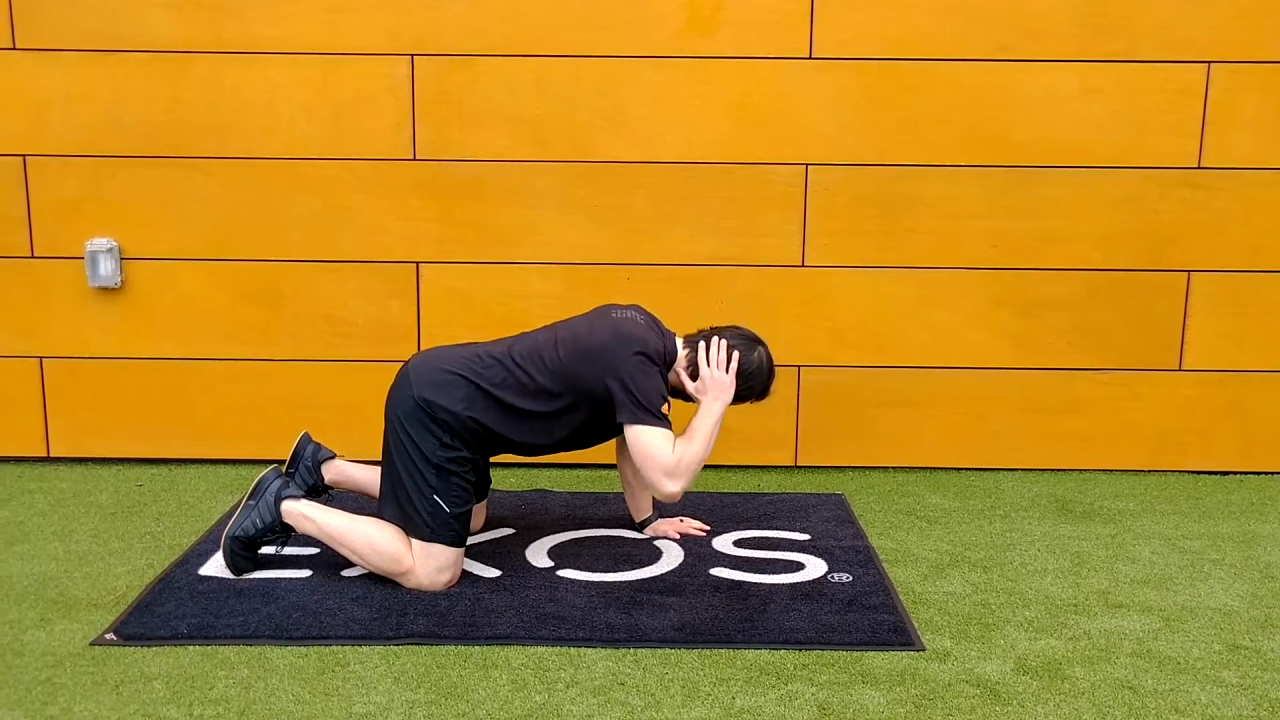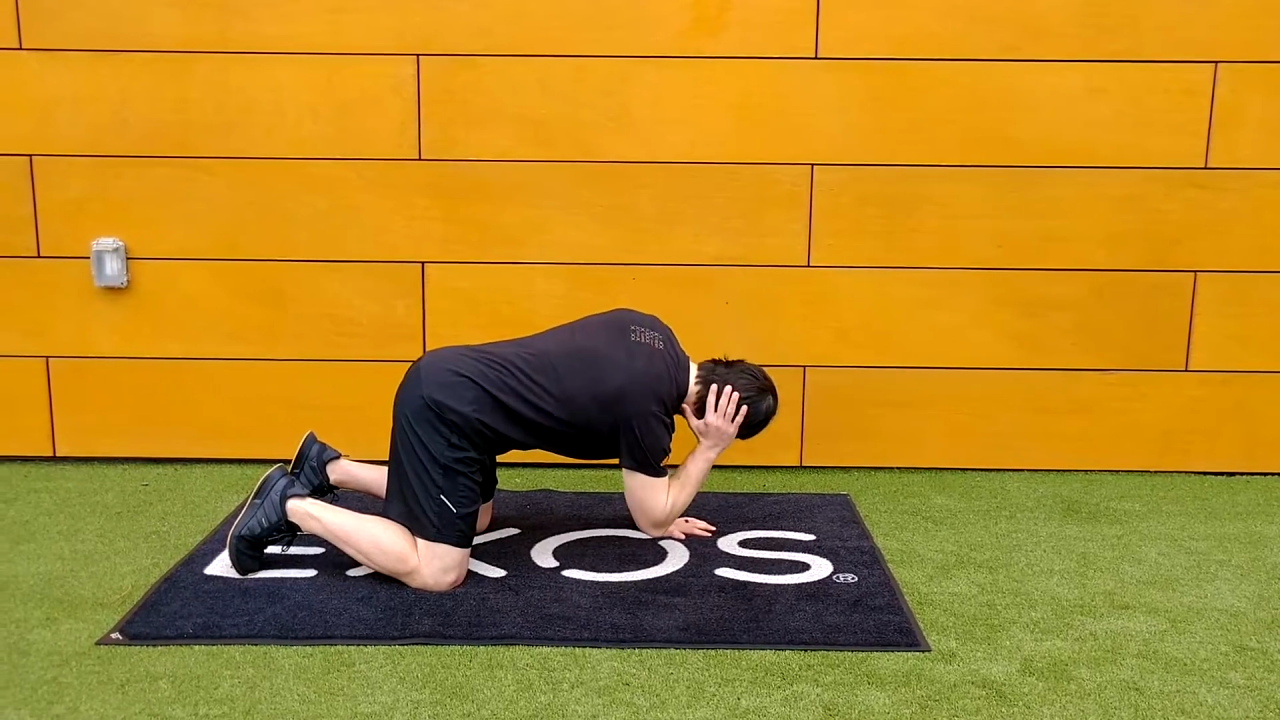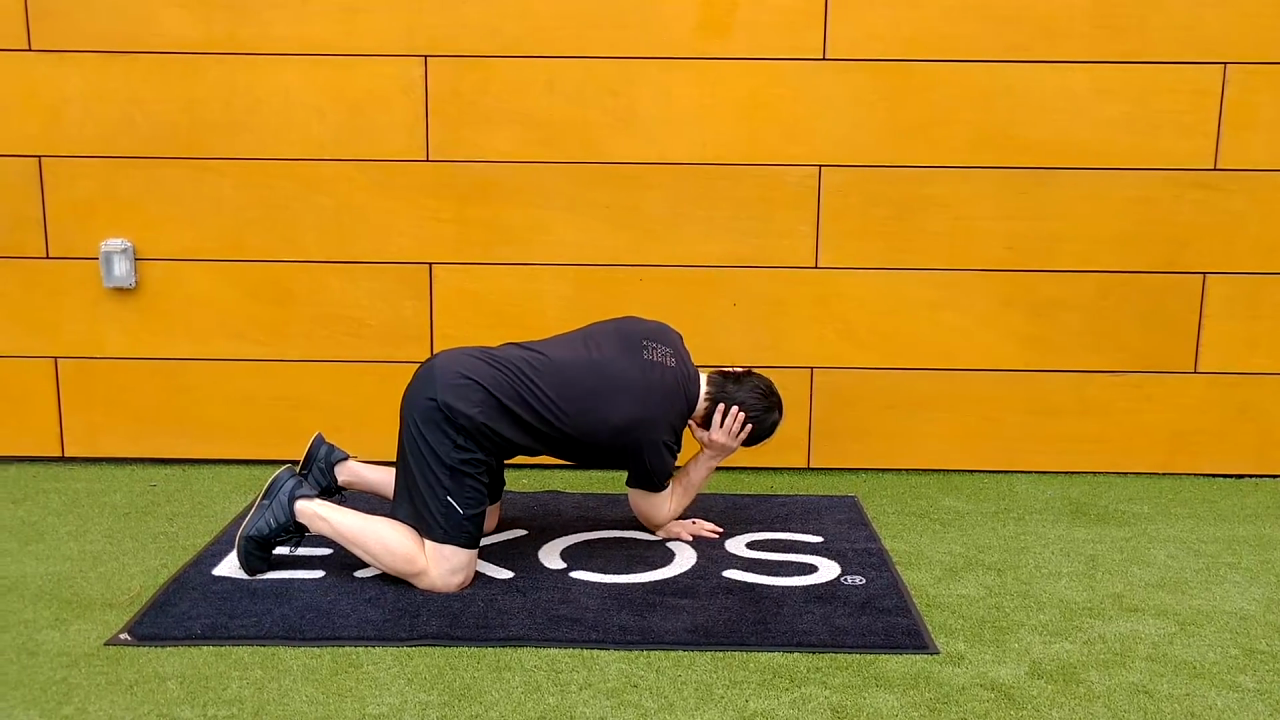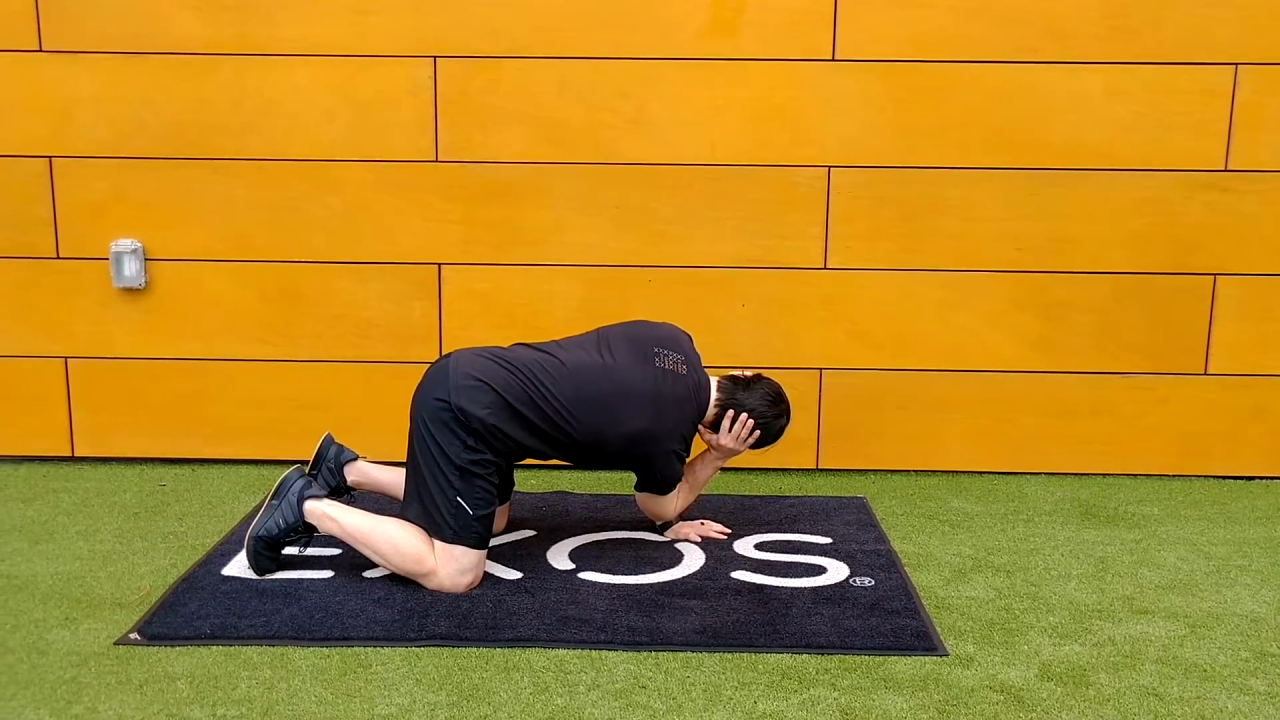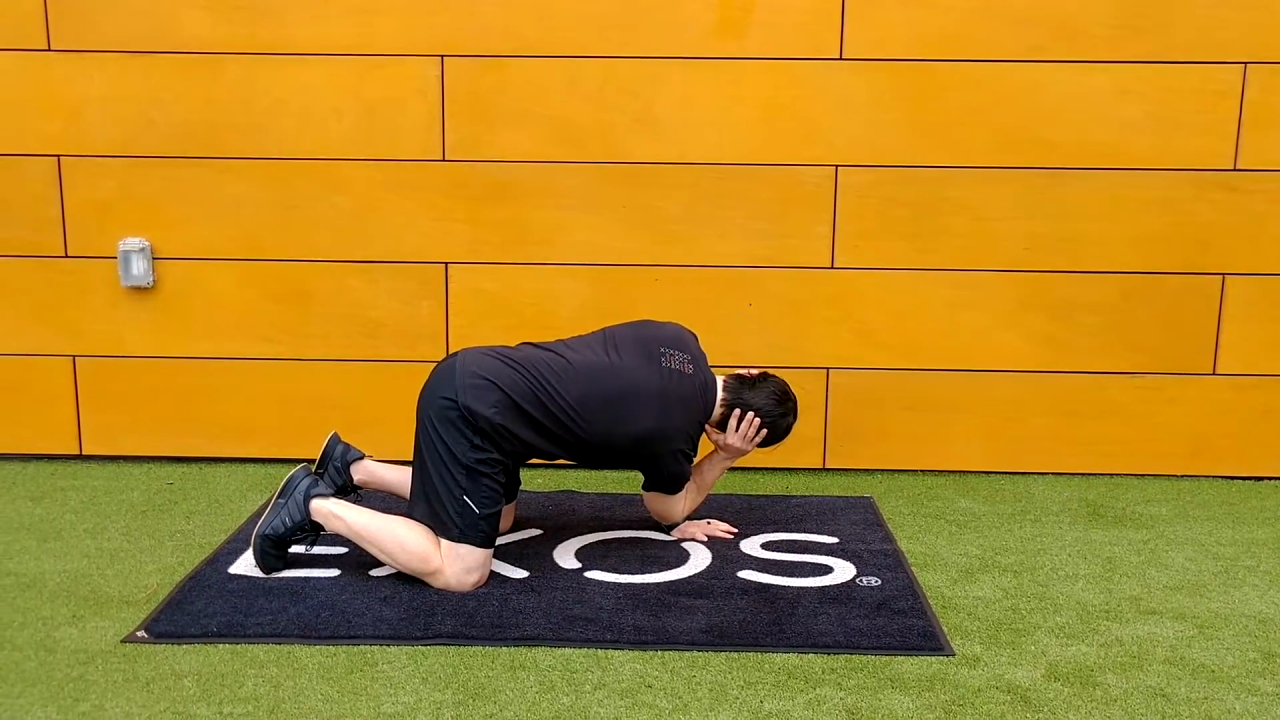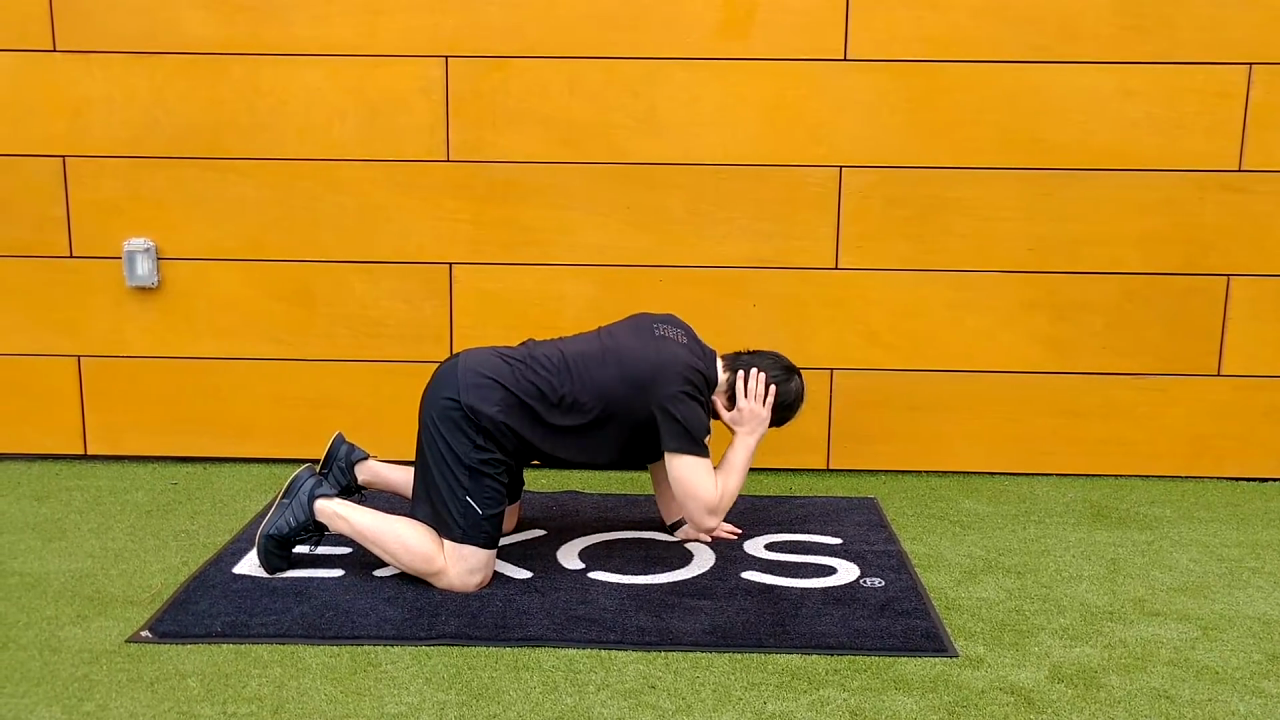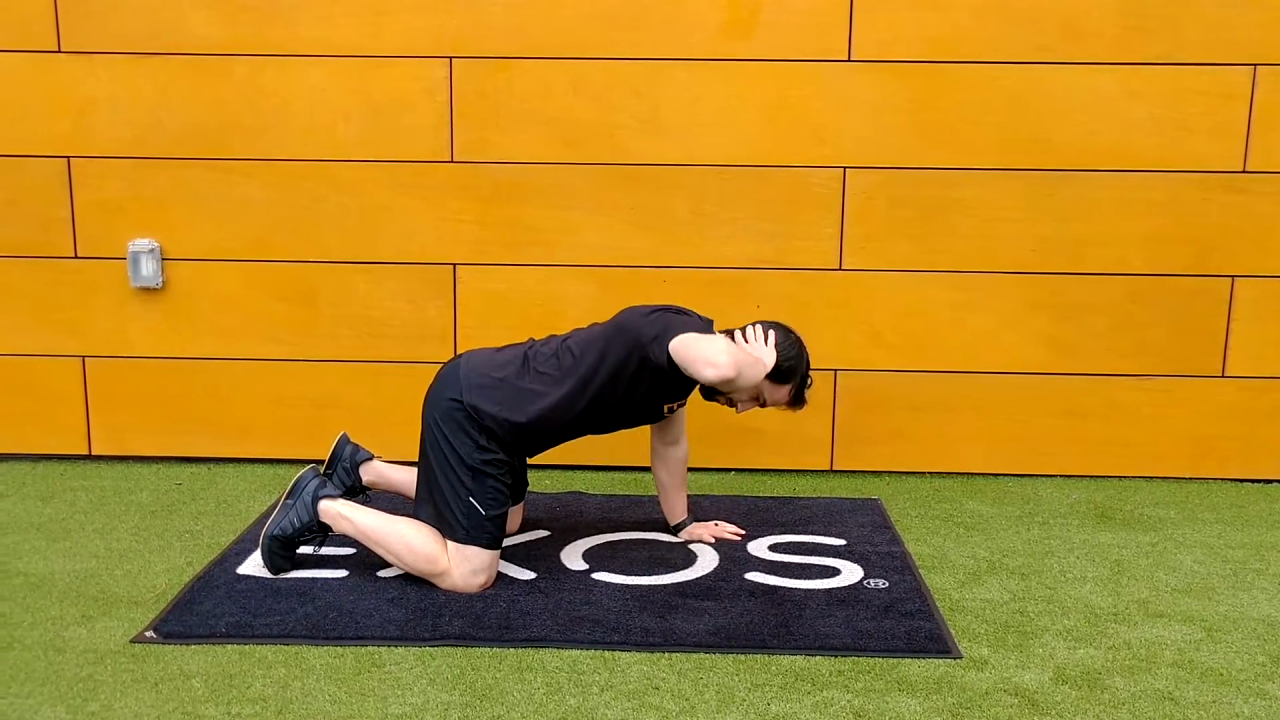
dt=0.4s
person 1, frame 1
left shoulder: (647, 337)
right shoulder: (638, 366)
left elbow: (634, 439)
right elbow: (669, 479)
left wrist: (646, 520)
right wrist: (715, 402)
left hip: (441, 388)
right hip: (435, 408)
left knee: (469, 518)
right knee: (432, 572)
left ankle: (323, 468)
right ankle: (285, 506)
person 1, frame 2
left shoulder: (655, 338)
right shoulder: (647, 404)
right elbow: (653, 520)
left wrist: (663, 516)
right wrist: (710, 449)
left hip: (446, 382)
right hip: (445, 410)
left knee: (475, 518)
right knee: (437, 571)
left ankle: (328, 467)
right ankle: (290, 504)
person 1, frame 3
left shoulder: (665, 343)
right shoulder: (655, 426)
right elbow: (655, 515)
left wrist: (669, 520)
right wrist: (711, 459)
left hip: (454, 381)
right hip: (453, 413)
left knee: (482, 519)
right knee: (445, 573)
left ankle: (336, 468)
right ankle: (299, 506)
person 1, frame 4
left shoulder: (676, 344)
right shoulder: (665, 433)
right elbow: (660, 504)
left wrist: (671, 524)
right wrist: (717, 459)
left hip: (465, 378)
right hip: (464, 413)
left knee: (491, 520)
right knee: (454, 572)
left ankle: (344, 468)
right ankle: (309, 506)
person 1, frame 5
left shoulder: (680, 345)
right shoulder: (674, 430)
right elbow: (666, 507)
left wrist: (679, 523)
right wrist: (724, 459)
left hip: (472, 378)
right hip: (469, 412)
left knee: (497, 519)
right knee: (461, 572)
left ankle: (352, 467)
right ankle: (317, 505)
person 1, frame 6
left shoulder: (681, 341)
right shoulder: (683, 389)
left elbow: (658, 443)
right elbow: (707, 512)
left wrist: (677, 520)
right wrist: (749, 435)
left hip: (475, 383)
right hip: (470, 411)
left knee: (501, 519)
right knee: (464, 573)
left ankle: (355, 467)
right ankle: (319, 505)
person 1, frame 7
left shoulder: (685, 352)
right shoulder: (679, 330)
left elbow: (669, 437)
right elbow: (721, 366)
left wrist: (681, 522)
right wrist: (758, 365)
left hip: (484, 396)
right hip: (470, 409)
left knee: (505, 522)
right knee: (468, 573)
left ankle: (361, 469)
right ankle: (323, 507)
